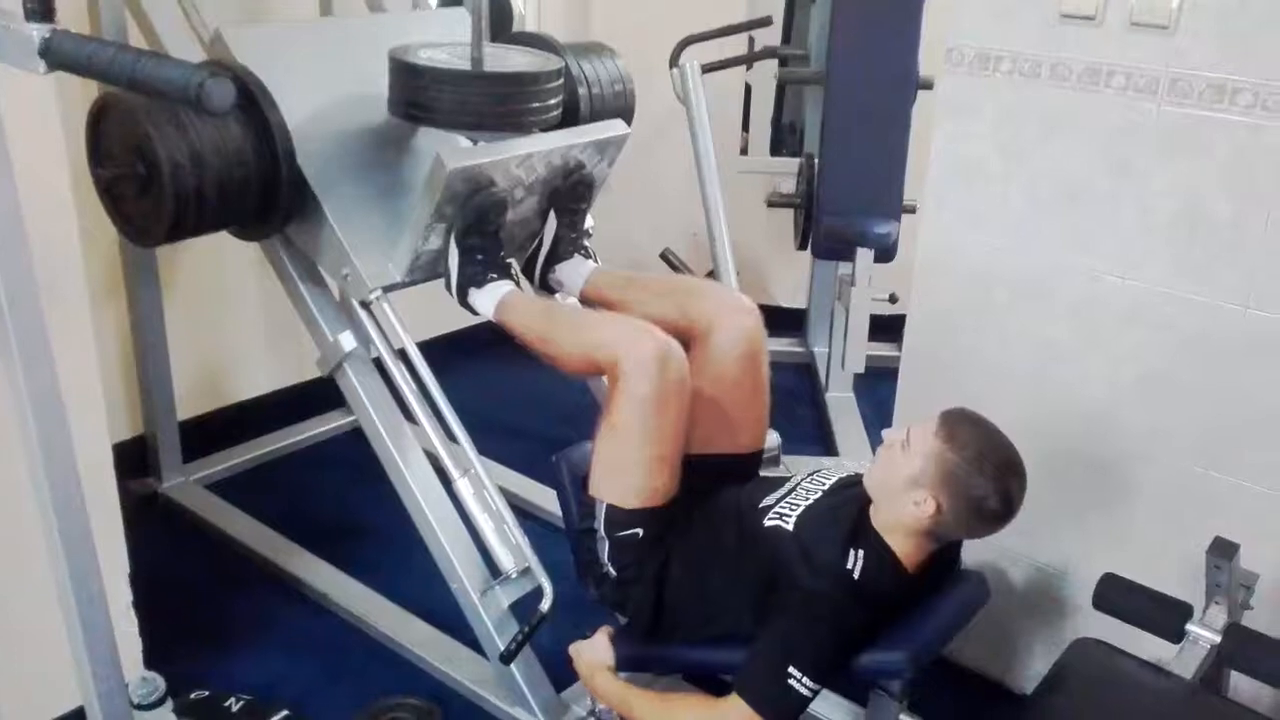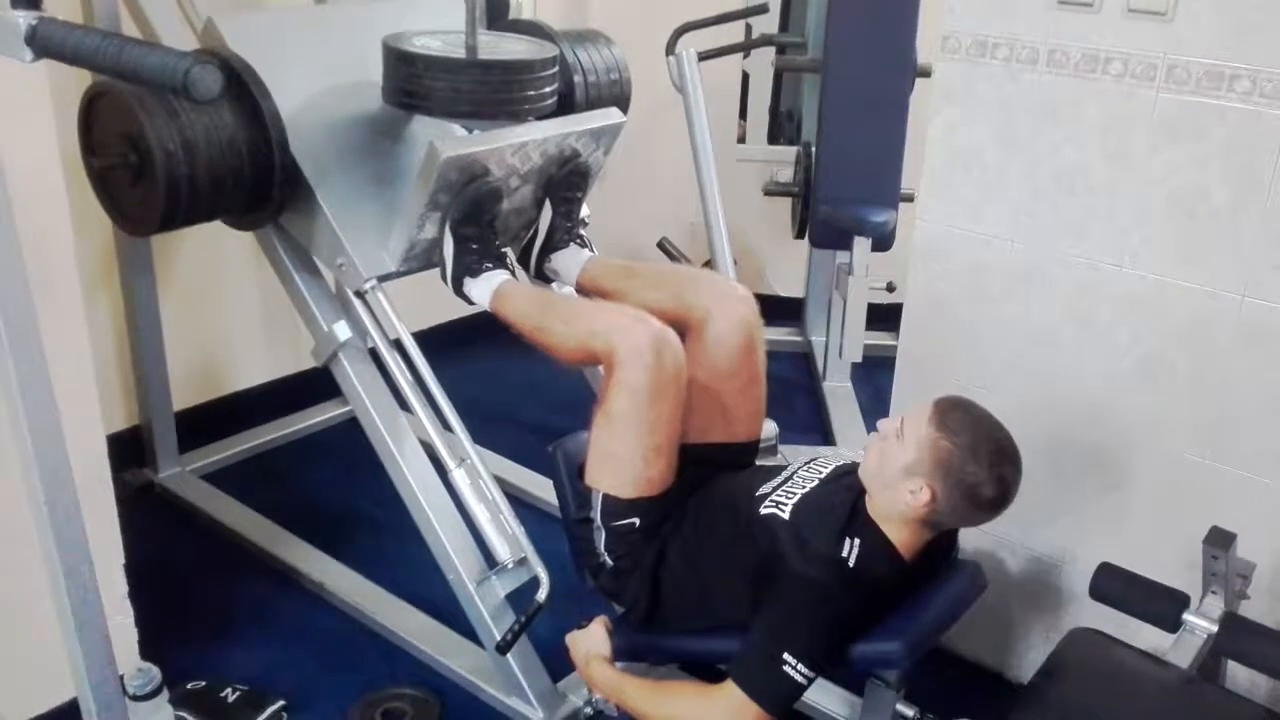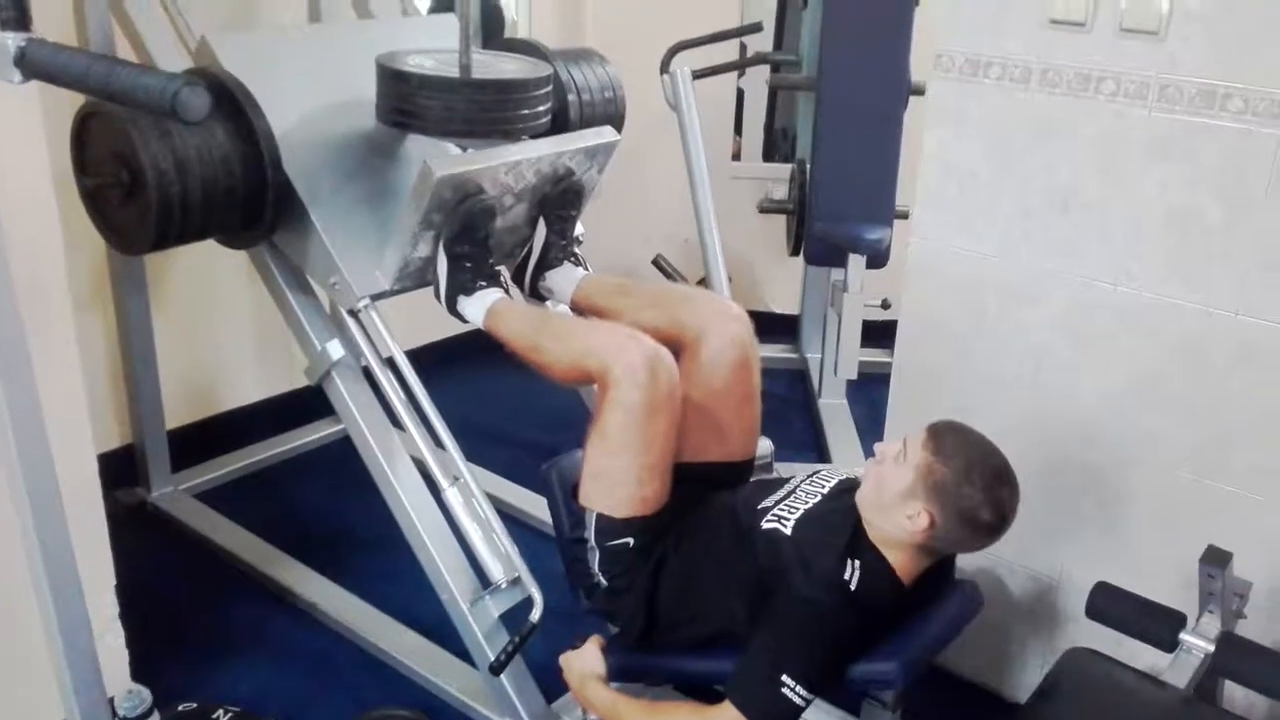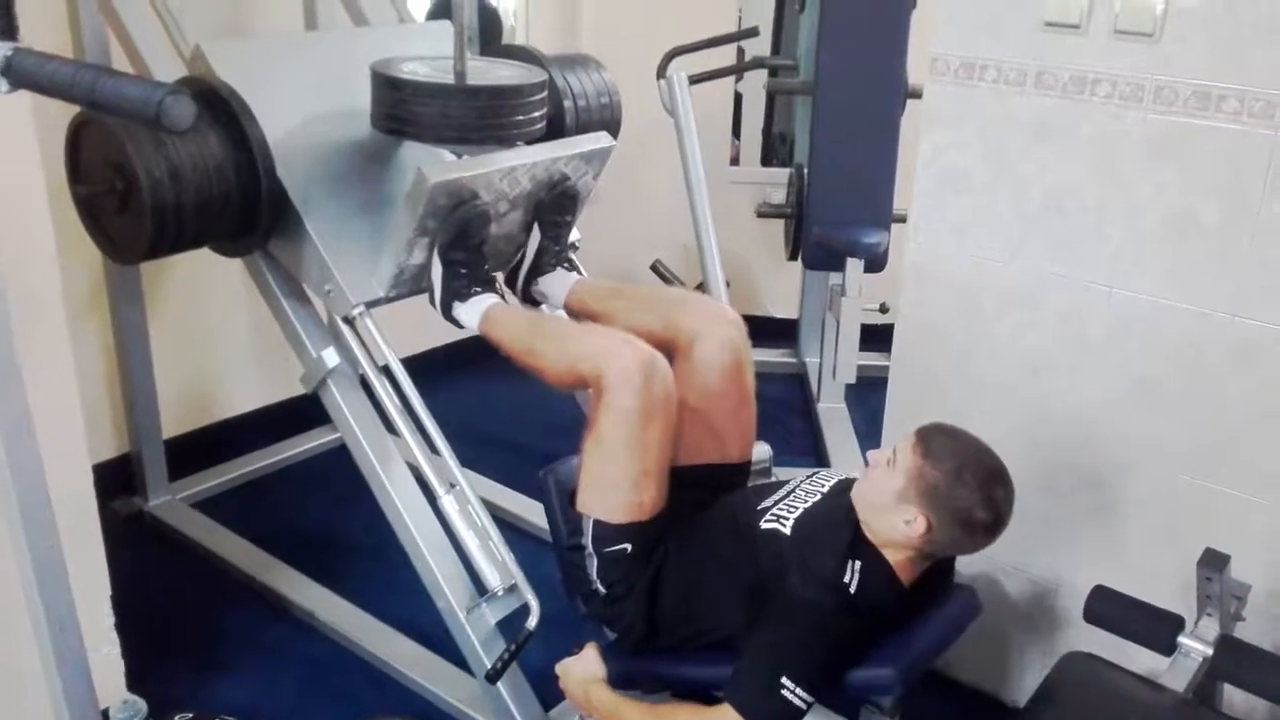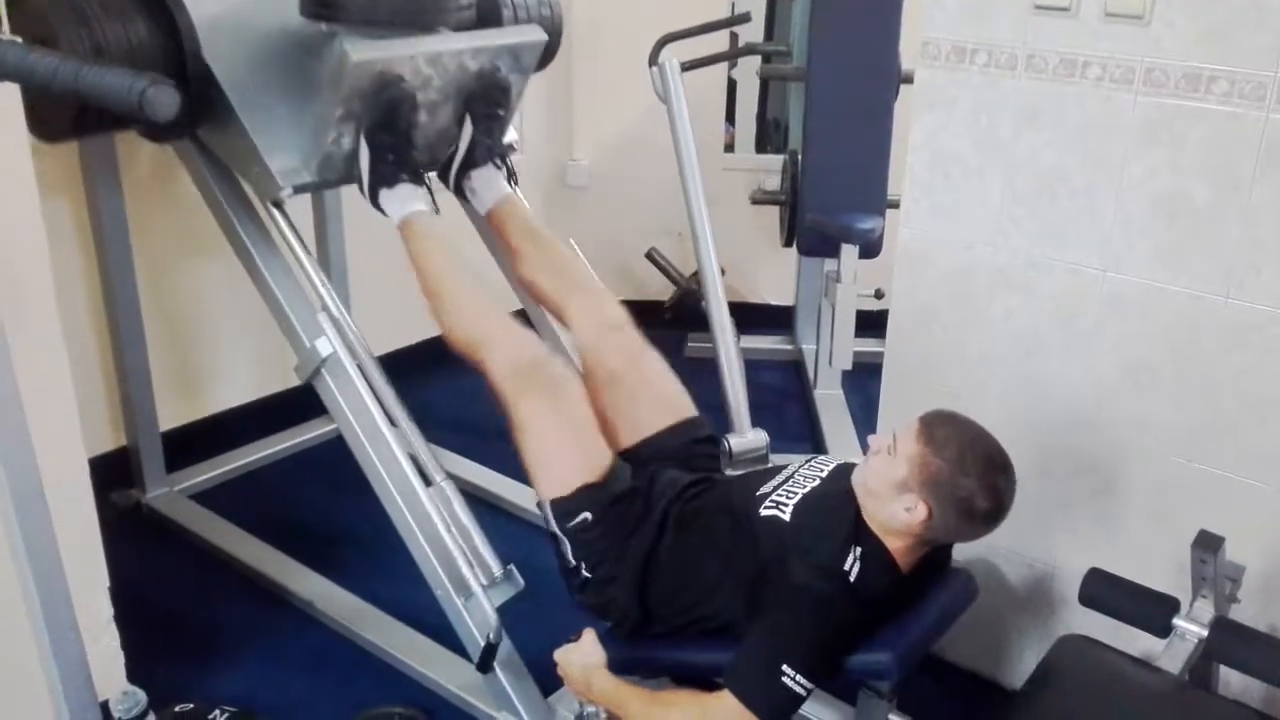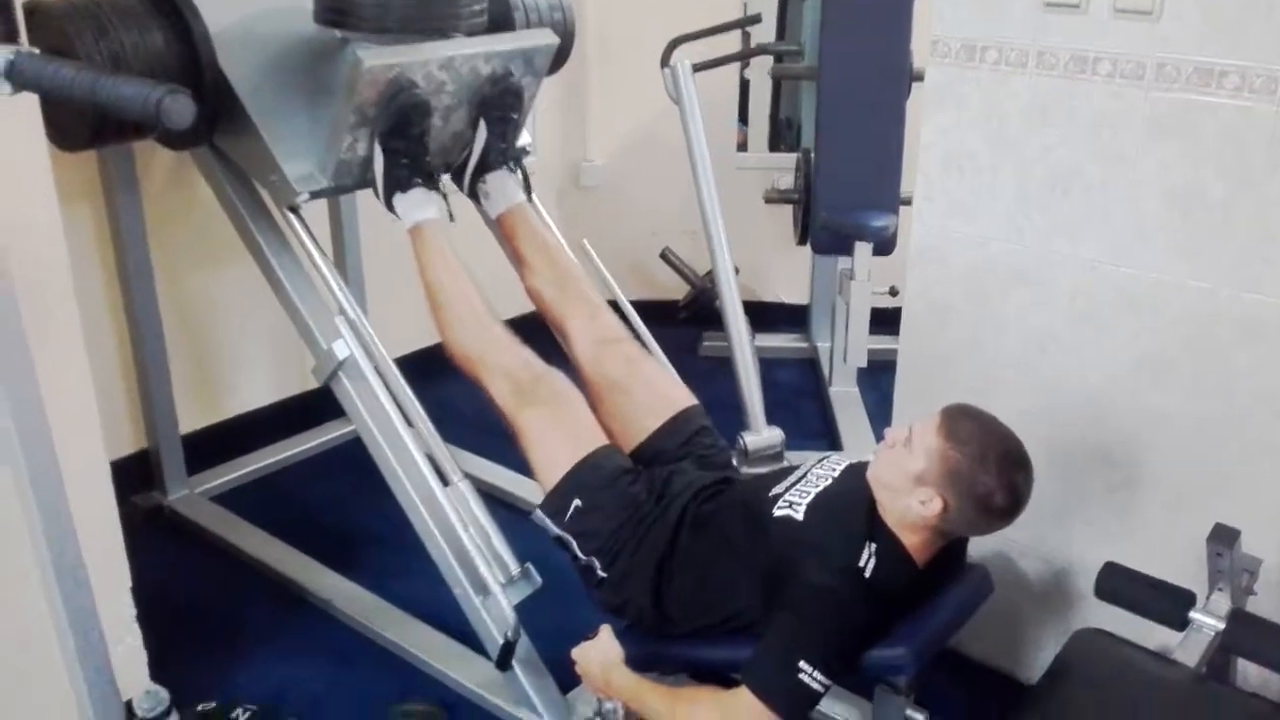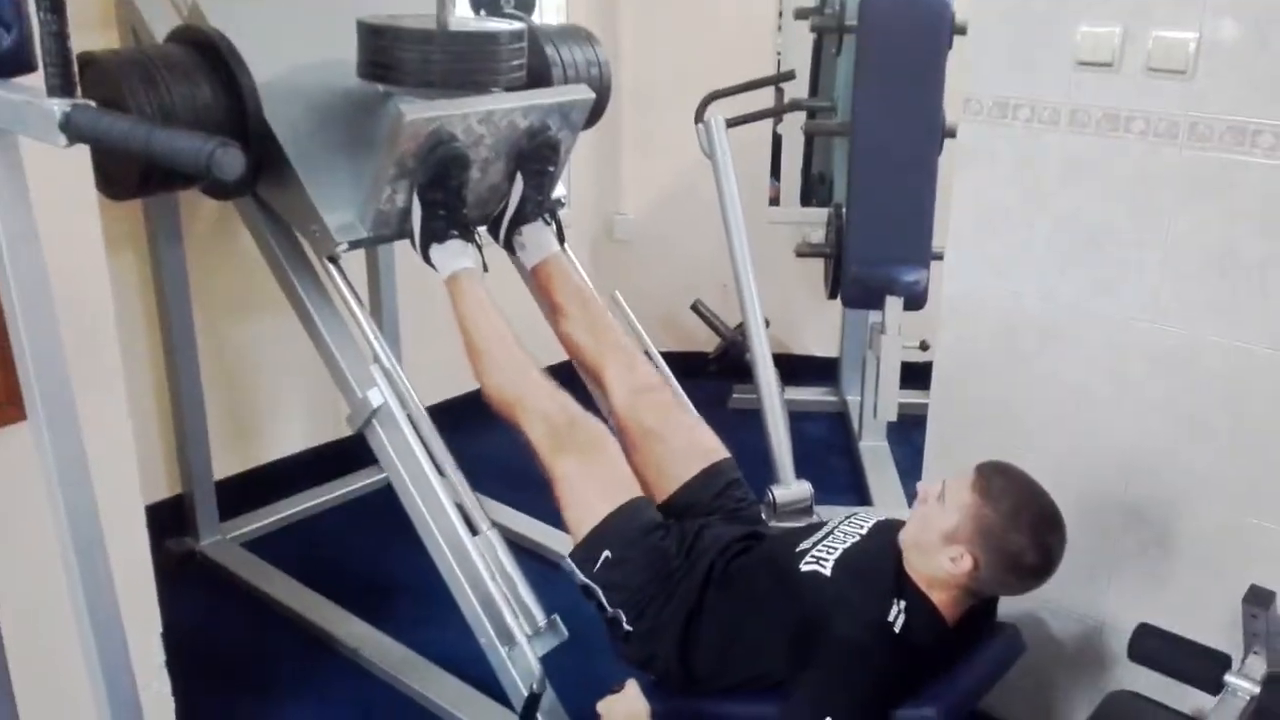
dt=0.7s
person 1, frame 1
left shoulder: (834, 596)
right shoulder: (926, 540)
left hip: (645, 567)
right hip: (720, 509)
left knee: (647, 352)
right knee: (731, 316)
left ankle: (493, 293)
right ankle: (569, 269)
person 1, frame 2
left shoulder: (829, 583)
right shoulder: (921, 527)
left hip: (640, 557)
right hip: (714, 492)
left knee: (643, 341)
right knee: (726, 307)
left ankle: (488, 282)
right ankle: (567, 258)
person 1, frame 3
left shoulder: (827, 605)
right shoulder: (914, 546)
left hip: (633, 576)
right hip: (708, 513)
left knee: (636, 360)
right knee: (721, 327)
left ankle: (482, 300)
right ankle: (558, 276)
person 1, frame 4
left shoulder: (826, 607)
right shoulder: (916, 552)
left hip: (632, 582)
right hip: (709, 512)
left knee: (631, 366)
right knee: (713, 331)
left ankle: (476, 305)
right ankle: (552, 280)
person 1, frame 5
left shoulder: (827, 592)
right shoulder: (909, 522)
left hip: (630, 559)
right hip: (695, 497)
left knee: (527, 360)
right knee: (599, 319)
left ankle: (407, 200)
right ankle: (486, 181)
person 1, frame 6
left shoulder: (840, 590)
right shoulder: (924, 528)
left hip: (643, 550)
right hip: (710, 491)
left knee: (526, 380)
right knee: (595, 329)
left ankle: (420, 206)
right ankle: (498, 183)
person 1, frame 7
left shoulder: (871, 643)
right shoulder: (953, 580)
left hip: (667, 609)
right hip: (738, 548)
left knee: (559, 421)
right knee: (628, 379)
left ankle: (455, 256)
right ankle: (530, 235)
